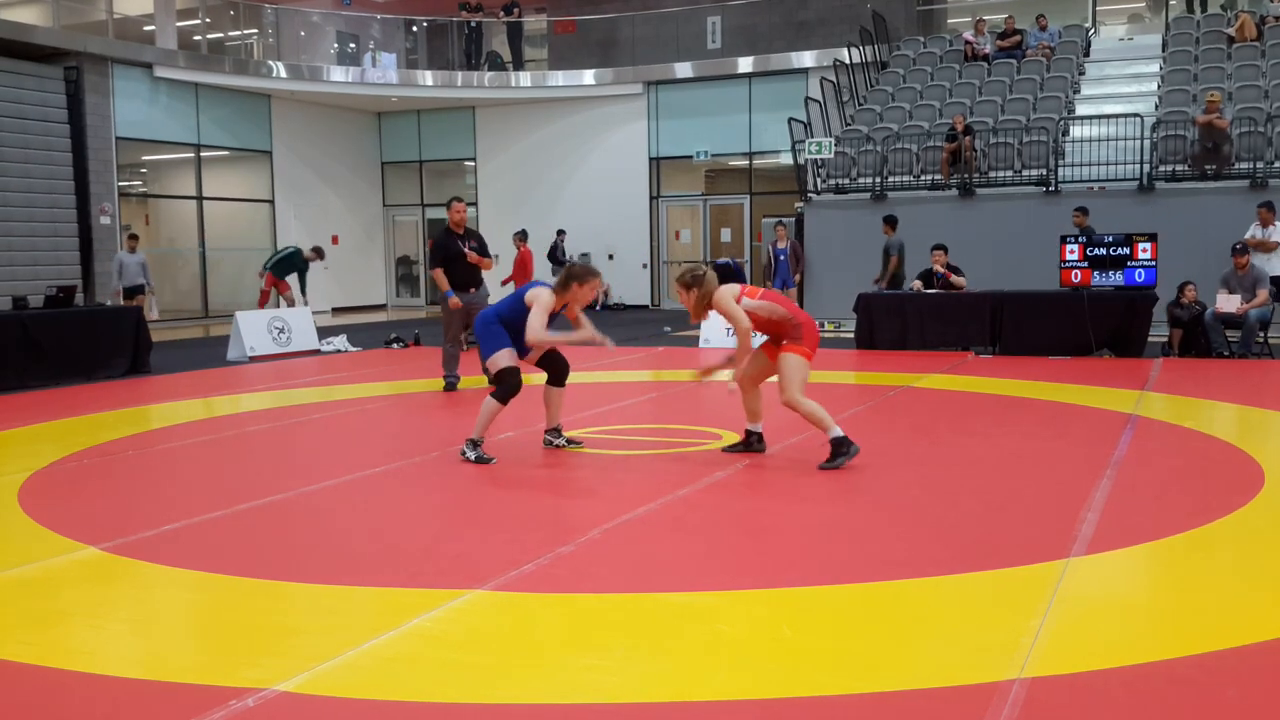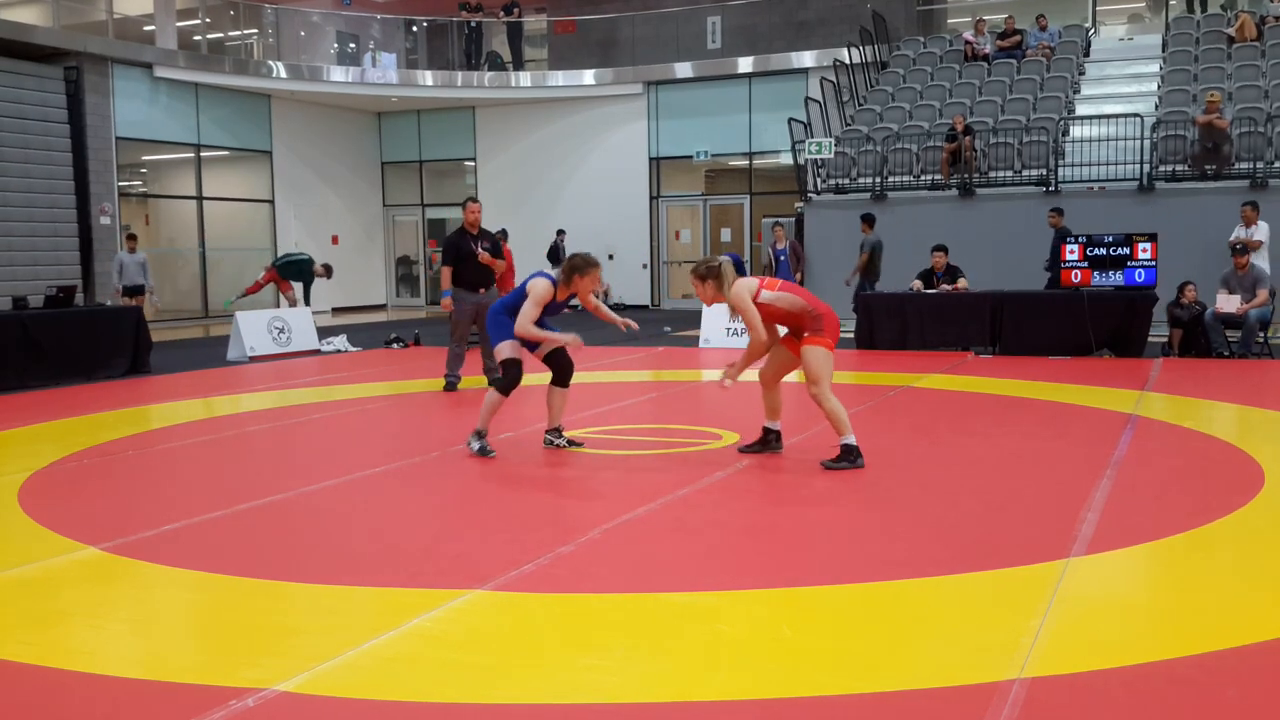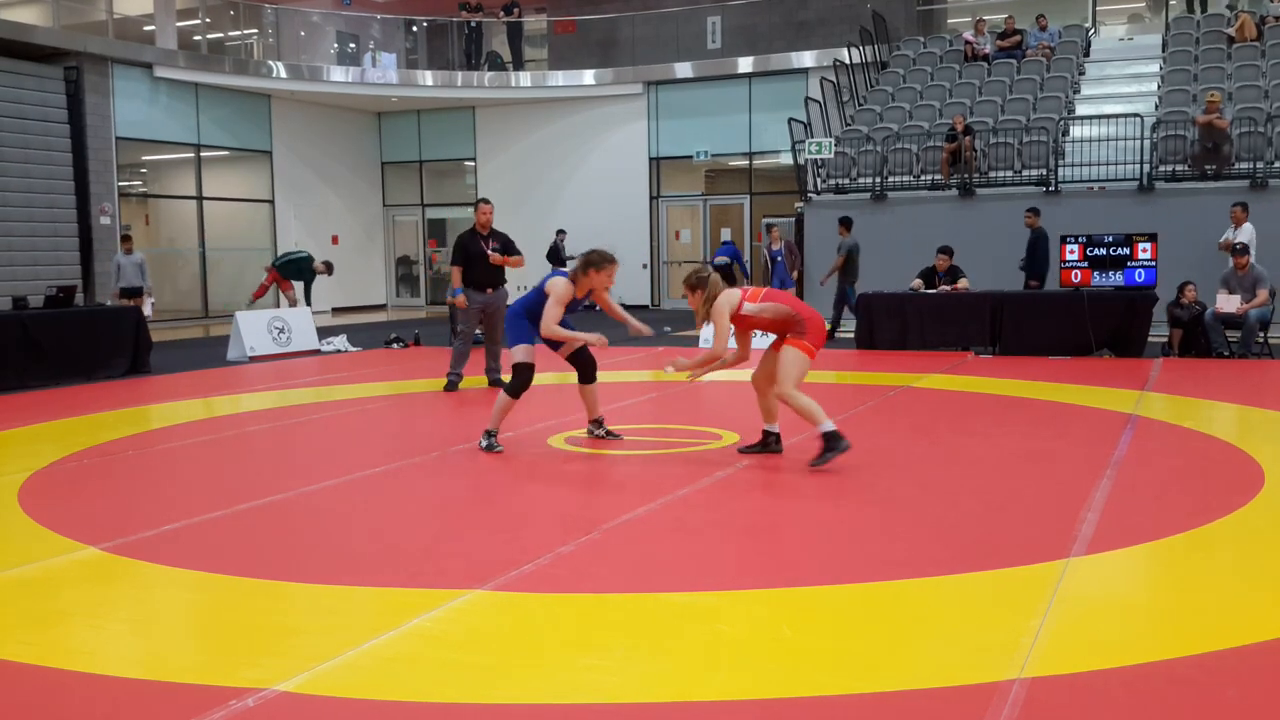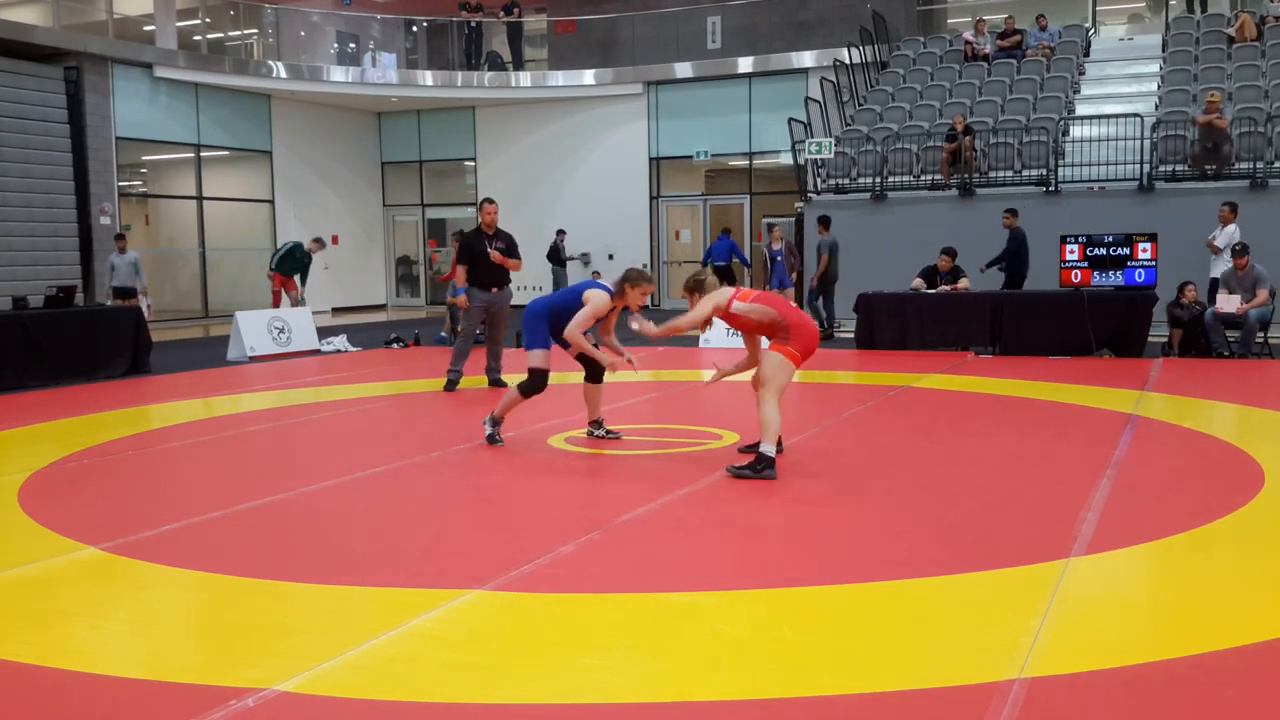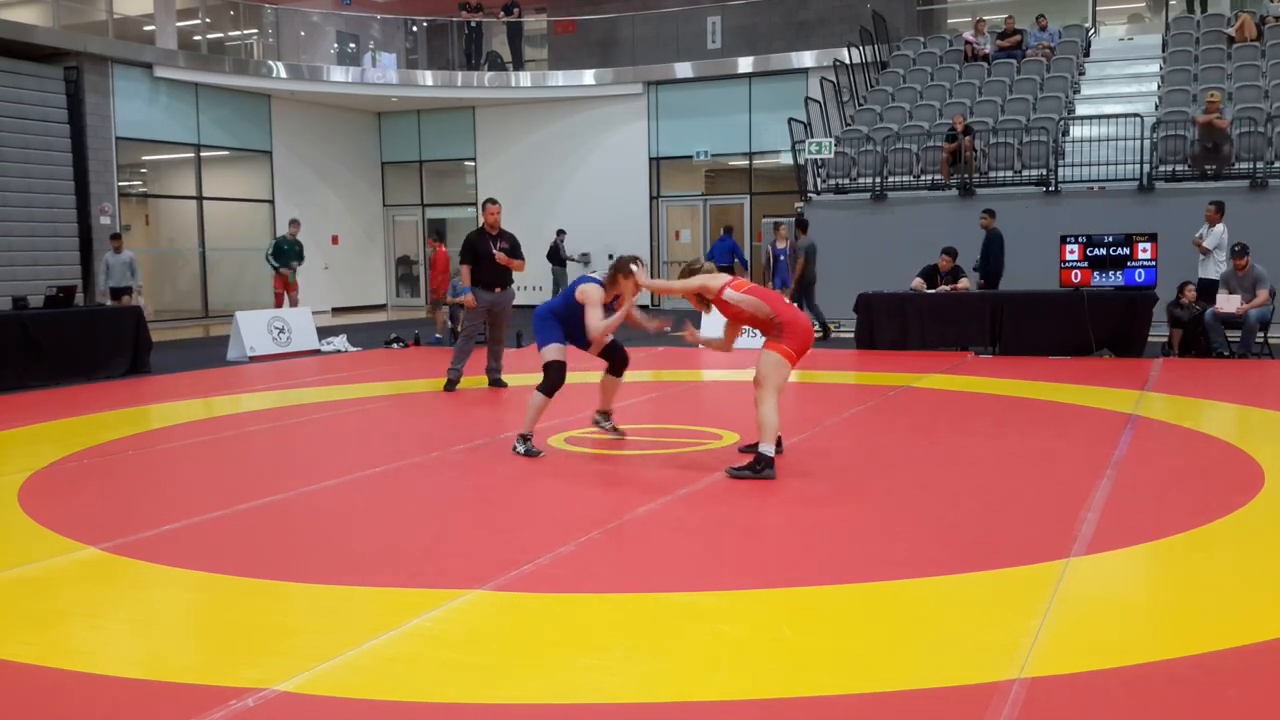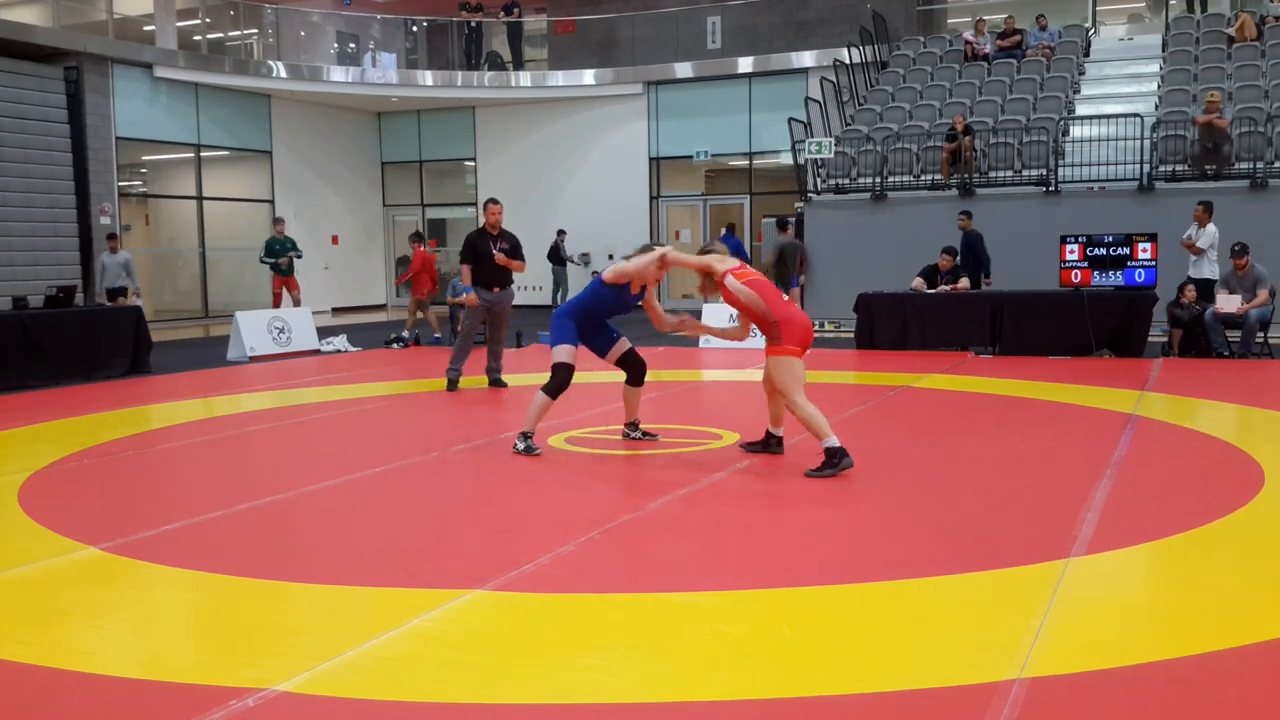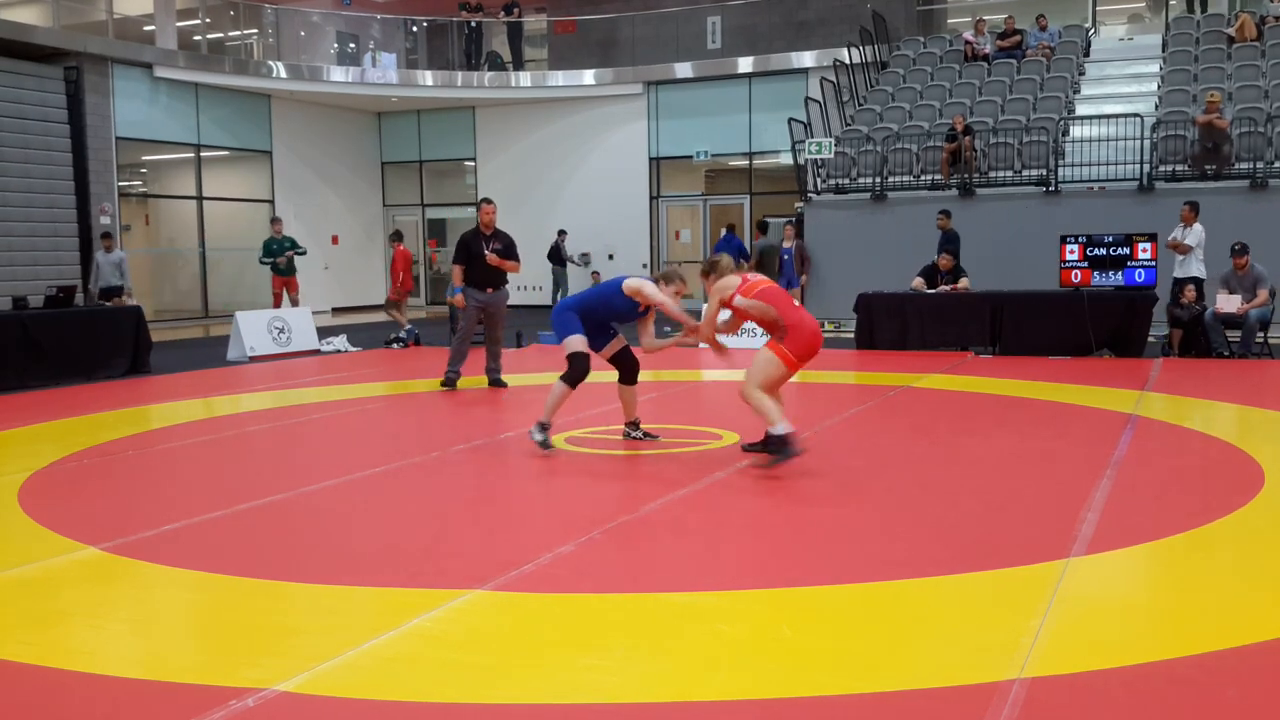
dt=0.3s
person 1, frame 1
left shoulder: (721, 296)
right shoulder: (728, 300)
left elbow: (746, 327)
right elbow: (745, 345)
left wrist: (737, 365)
right wrist: (717, 366)
left hip: (799, 330)
right hip: (786, 334)
left knee: (791, 397)
right knee: (746, 379)
left ankle: (842, 444)
right ankle: (754, 438)
person 1, frame 2
left shoulder: (737, 291)
right shoulder: (745, 292)
left elbow: (761, 338)
right elbow: (770, 337)
left wrist: (739, 368)
right wrist: (741, 364)
left hip: (819, 322)
right hip: (805, 326)
left knee: (818, 390)
right knee: (768, 376)
left ankle: (851, 451)
right ankle: (771, 437)
person 1, frame 3
left shoulder: (721, 303)
right shoulder: (732, 304)
left elbow: (718, 351)
right elbow: (743, 353)
left wrist: (689, 364)
right wrist: (707, 368)
left hip: (806, 325)
right hip: (796, 327)
left knee: (784, 391)
right knee: (760, 381)
left ankle: (833, 438)
right ankle: (771, 438)
person 1, frame 4
left shoulder: (716, 299)
right shoulder: (736, 307)
left elbow: (682, 324)
right elbow: (754, 358)
left wrist: (655, 332)
right wrist: (725, 372)
left hip: (795, 331)
right hip: (801, 329)
left knee: (767, 395)
right knee: (761, 385)
left ankle: (766, 462)
right ankle: (771, 441)
person 1, frame 5
left shoulder: (709, 281)
right shoulder: (732, 303)
left elbow: (667, 287)
right elbow: (726, 344)
left wrist: (643, 281)
right wrist: (698, 339)
left hip: (788, 329)
right hip: (797, 327)
left knee: (765, 394)
right knee: (763, 386)
left ankle: (765, 462)
right ankle: (771, 441)
person 1, frame 6
left shoulder: (717, 262)
right shoulder: (743, 278)
left elbow: (672, 258)
right elbow: (742, 333)
left wrist: (664, 255)
right wrist: (704, 329)
left hip: (784, 328)
right hip: (797, 324)
left knee: (792, 398)
right knee: (771, 386)
left ankle: (837, 454)
right ankle: (774, 439)
person 1, frame 7
left shoulder: (721, 287)
right shoulder: (748, 282)
left elbow: (706, 333)
right elbow: (731, 326)
left wrist: (717, 346)
left hip: (792, 331)
right hip: (809, 332)
left knee: (749, 389)
right knee: (766, 387)
left ankle: (784, 442)
right ankle: (774, 438)
person 2, frame 1
left shoulder: (566, 295)
right shoulder: (546, 297)
left elbow: (576, 317)
right elbow: (533, 337)
left wrist: (595, 336)
right wrist: (576, 337)
left hip: (512, 328)
right hip: (491, 326)
left knee: (559, 368)
right knee: (511, 383)
left ankle: (552, 433)
right ankle: (472, 444)
person 2, frame 2
left shoulder: (574, 285)
right shoulder: (545, 286)
left elbow: (594, 305)
right elbow: (520, 328)
left wrist: (617, 319)
right wrist: (561, 338)
left hip: (532, 319)
right hip: (503, 318)
left knee: (564, 368)
right knee: (512, 374)
left ankle: (553, 433)
right ankle: (479, 435)
person 2, frame 3
left shoulder: (592, 284)
right shoulder: (563, 285)
left elbow: (609, 305)
right elbow: (547, 330)
left wrist: (633, 323)
right wrist: (586, 337)
left hip: (549, 318)
right hip: (521, 318)
left knee: (587, 365)
right knee: (523, 377)
left ankle: (596, 424)
right ankle: (490, 434)
person 2, frame 4
left shoulder: (618, 301)
right shoulder: (603, 299)
left elbow: (606, 336)
right elbow: (570, 334)
left wrist: (624, 354)
right wrist: (601, 356)
left hip: (560, 320)
right hip: (538, 316)
left knee: (597, 368)
right knee: (537, 382)
left ankle: (595, 425)
right ankle: (494, 420)
person 2, frame 5
left shoulder: (619, 289)
right shoulder: (595, 291)
left elbow: (629, 311)
right elbow: (596, 333)
left wrist: (649, 324)
right wrist: (625, 309)
left hip: (574, 322)
right hip: (549, 320)
left knee: (619, 358)
right knee: (555, 377)
left ankle: (603, 415)
right ankle: (523, 439)
person 2, frame 6
left shoulder: (646, 288)
right shoulder: (620, 272)
left elbow: (661, 323)
right elbow: (627, 269)
left wrist: (678, 322)
right wrist: (659, 254)
left hip: (594, 325)
right hip: (568, 319)
left knee: (637, 367)
right knee: (561, 377)
left ankle: (631, 427)
right ankle: (524, 437)
person 2, frame 7
left shoulder: (649, 308)
right shoulder: (644, 286)
left elbow: (647, 344)
right elbow: (664, 302)
left wrist: (680, 339)
right wrist: (691, 323)
left hip: (593, 322)
right hip: (568, 312)
left knee: (630, 366)
right knee: (579, 368)
left ankle: (631, 426)
right ankle: (541, 426)
person 3, frame 1
left shoulder: (476, 236)
right shoulder: (440, 239)
left elbow: (489, 264)
right elbow: (437, 271)
left wrist: (478, 259)
right wrist: (449, 295)
left hip: (478, 293)
right hip: (454, 295)
right knee: (452, 339)
right ankle: (451, 378)
person 3, frame 2
left shoulder: (490, 237)
right shoulder: (454, 239)
left elbow: (503, 266)
right elbow: (446, 268)
left wrist: (490, 261)
right wrist: (446, 294)
left hip: (488, 293)
right hip: (464, 295)
left knee: (490, 337)
right knee: (458, 338)
left ankle: (493, 375)
right ankle: (452, 377)
person 3, frame 3
left shoulder: (501, 238)
right shoulder: (464, 239)
left elbow: (520, 261)
right elbow: (456, 268)
left wrist: (503, 260)
right wrist: (457, 292)
left hip: (497, 294)
right hip: (472, 294)
left knee: (495, 337)
right knee: (463, 336)
left ankle: (494, 375)
right ankle: (454, 376)
person 3, frame 4
left shoulder: (506, 238)
right shoulder: (469, 238)
left elbow: (517, 265)
right elbow: (461, 267)
left wrist: (502, 260)
right wrist: (460, 291)
left hip: (501, 293)
right hip: (476, 293)
left knee: (496, 337)
right knee: (466, 334)
left ankle: (494, 375)
right ankle: (454, 375)
person 3, frame 5
left shoulder: (510, 238)
right shoulder: (473, 238)
left elbow: (521, 266)
right elbow: (465, 267)
left wrist: (507, 261)
right wrist: (467, 291)
left hip: (504, 294)
right hip: (480, 293)
left knee: (498, 337)
right knee: (468, 333)
left ankle: (494, 375)
right ankle: (454, 374)
person 3, frame 6
left shoulder: (511, 239)
right shoulder: (473, 238)
left elbow: (521, 266)
right elbow: (465, 266)
left wrist: (507, 261)
right wrist: (468, 290)
left hip: (503, 293)
right hip: (479, 292)
left knee: (497, 337)
right knee: (466, 332)
left ankle: (494, 375)
right ankle: (453, 373)
person 3, frame 7
left shoulder: (505, 239)
right shoulder: (467, 238)
left elbow: (516, 267)
right elbow: (458, 267)
left wrist: (499, 262)
right wrist: (457, 291)
left hip: (497, 294)
right hip: (472, 293)
left knee: (495, 337)
right knee: (463, 334)
left ankle: (494, 375)
right ankle: (452, 374)
